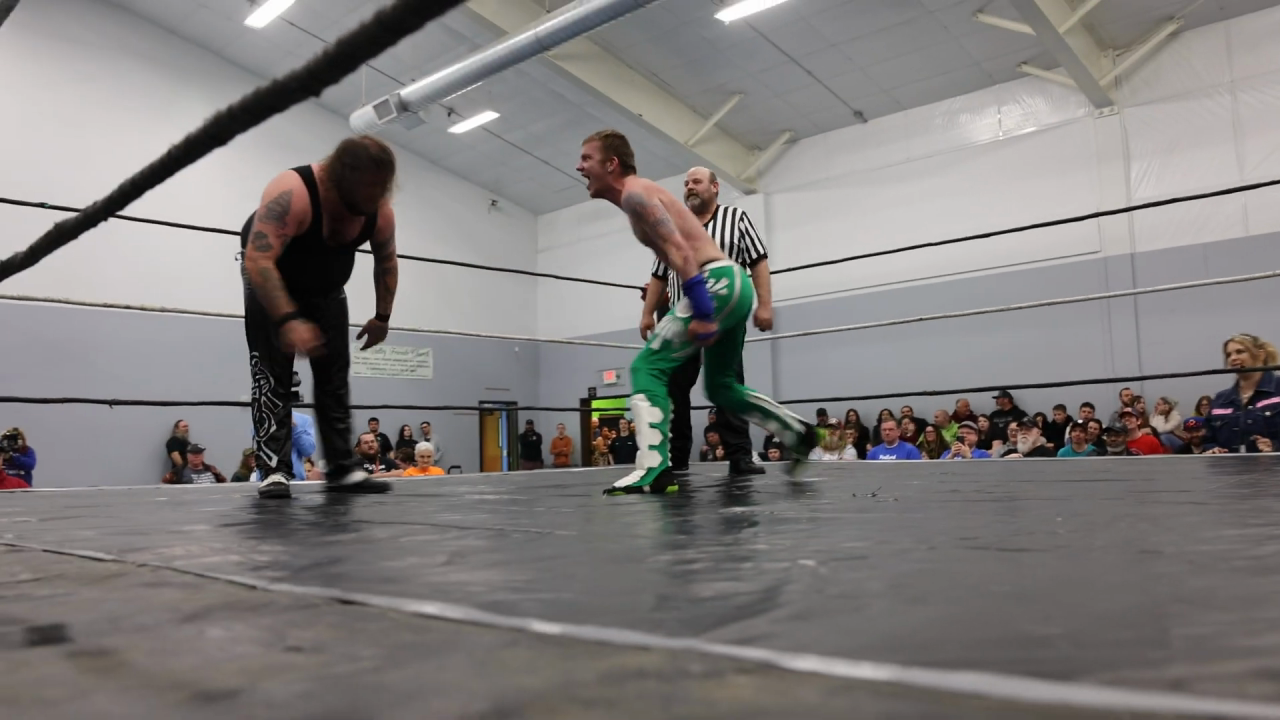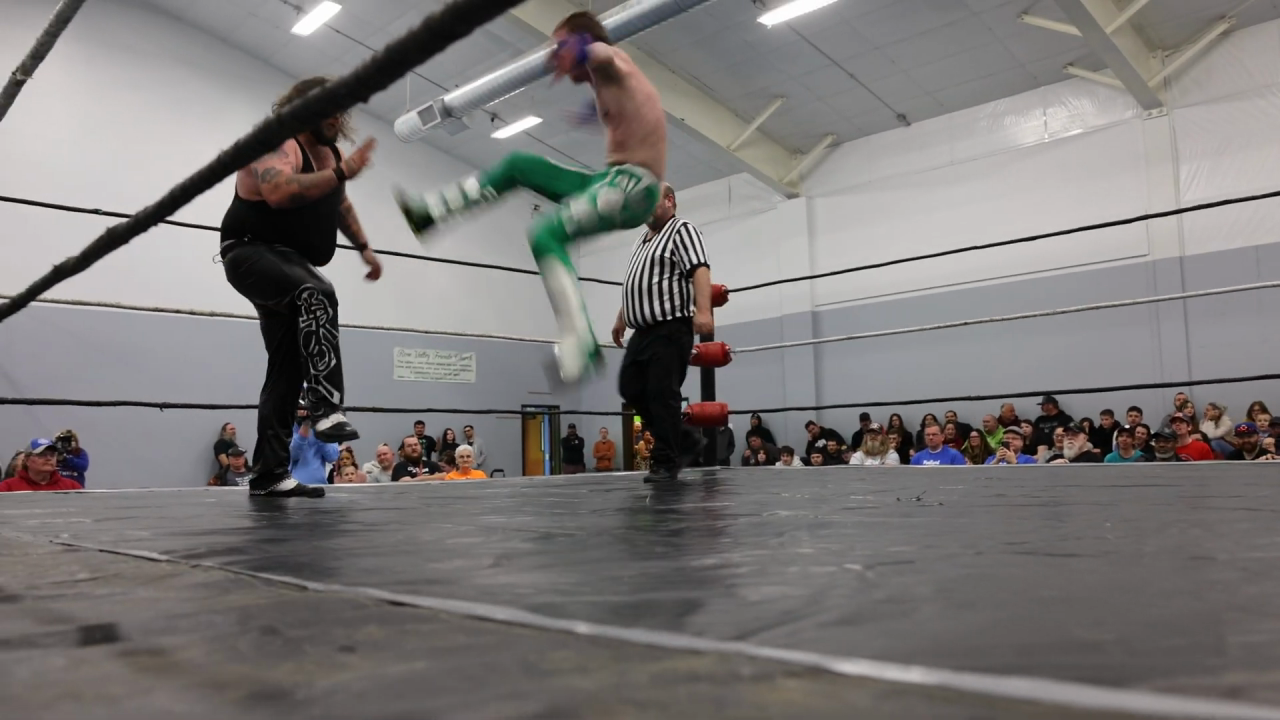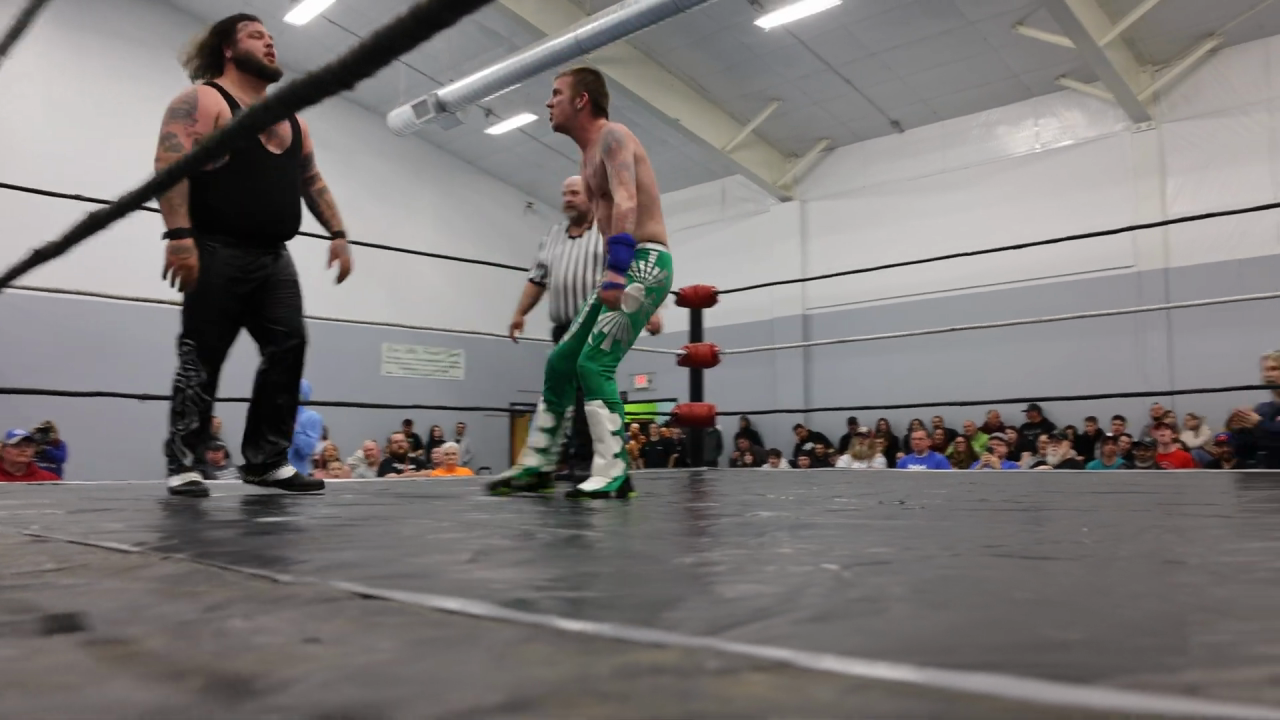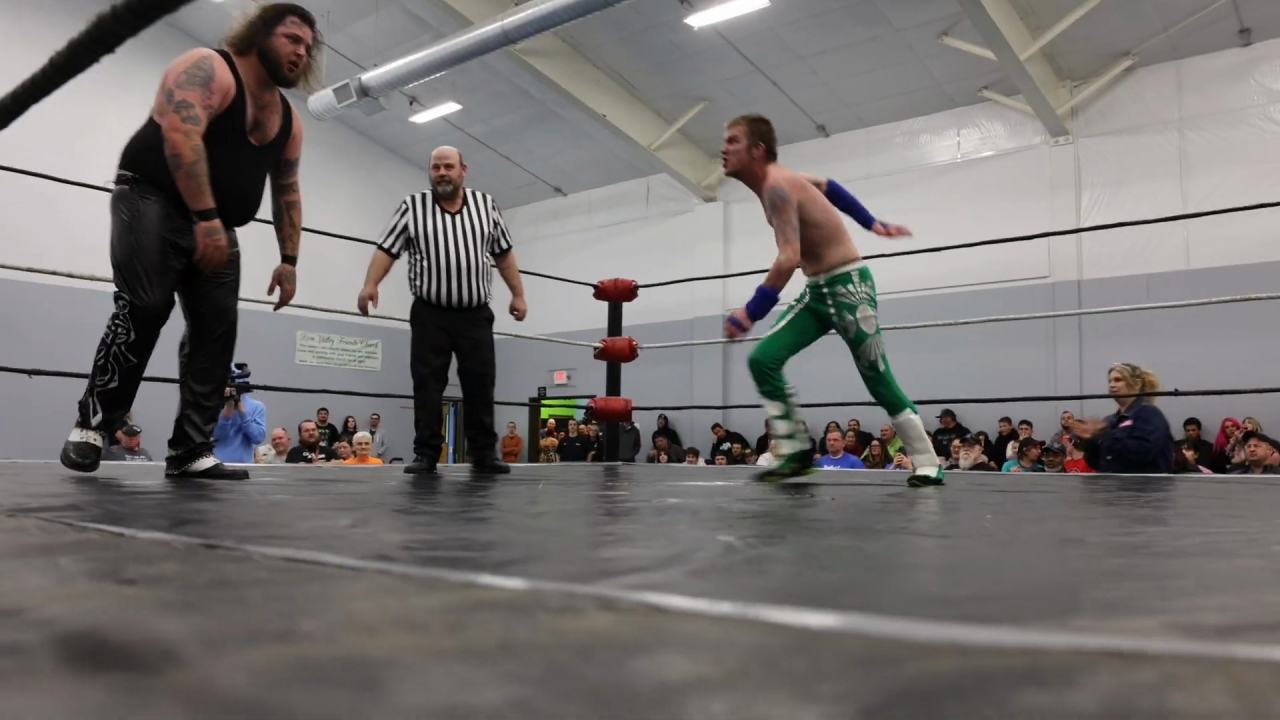
dt=1s
person 1, frame 1
left shoulder: (380, 210)
right shoulder: (293, 191)
left elbow: (386, 261)
right elbow: (258, 258)
left wrist: (381, 316)
right wrist: (288, 320)
left hip: (326, 291)
right hip: (272, 281)
left knee: (333, 372)
right knee: (273, 367)
left ankle: (343, 468)
right ankle: (274, 470)
person 1, frame 2
left shoulder: (328, 152)
right shoulder: (275, 141)
left elbow: (338, 203)
right elbow: (279, 192)
left wrist: (363, 246)
right wrist: (342, 174)
left hip: (292, 261)
right hip: (253, 253)
left knee: (286, 366)
right knee: (318, 295)
left ankle: (270, 474)
right ankle: (328, 412)
person 1, frame 3
left shoulder: (290, 118)
right shoulder: (203, 103)
left elbow: (312, 181)
right elbow: (172, 165)
left wrist: (337, 234)
right wrist: (179, 235)
left hip: (273, 256)
right hip: (217, 252)
left knee: (288, 352)
right knee: (203, 357)
left ankle: (267, 460)
right ankle: (184, 466)
person 1, frame 4
left shoulder: (288, 120)
right shoulder: (208, 69)
left elbow: (287, 192)
right elbow: (181, 134)
left wrist: (288, 259)
right wrist: (206, 217)
left hip: (214, 228)
right hip: (151, 201)
left knee: (216, 333)
right knee: (142, 308)
left ankle: (191, 451)
right ankle: (93, 425)
person 2, frame 1
left shoulder: (637, 195)
right shoulder: (635, 199)
left elbow: (680, 249)
left wrist: (701, 313)
left hip: (715, 283)
right hip: (723, 285)
left knee: (647, 369)
right knee: (723, 385)
left ankle: (653, 470)
right ankle: (798, 433)
person 2, frame 2
left shoulder: (605, 55)
right shoulder: (627, 75)
left elbow: (581, 45)
left wrist: (573, 53)
left hip: (630, 187)
right hip: (613, 182)
left knee: (545, 237)
right knee: (515, 165)
left ankle: (579, 341)
right ankle: (432, 209)
person 2, frame 3
left shoulder: (616, 136)
right shoulder: (590, 149)
left elbow: (626, 205)
left wrist: (617, 271)
left hip: (644, 264)
right hip: (622, 270)
left knee: (591, 368)
right knee: (559, 364)
left ankle: (611, 475)
right ankle: (534, 466)
person 2, frame 4
left shoulder: (776, 187)
right shoulder: (772, 181)
left elbow: (789, 259)
right elbow: (829, 187)
left wrist: (748, 314)
right wrist: (873, 224)
left hip: (849, 285)
right hip: (816, 290)
left knee: (879, 383)
right knee: (763, 360)
left ankle: (926, 461)
right ankle: (794, 451)
person 3, frame 1
left shoulder: (735, 218)
left elbow: (758, 263)
right elbow: (659, 275)
left wrist: (764, 304)
right wrist: (648, 313)
right knee: (675, 387)
left ankle: (740, 456)
right ankle: (676, 456)
person 3, frame 2
left shoulder: (681, 230)
right shoulder: (642, 240)
left elbow: (700, 270)
left wrist: (703, 310)
right wrist: (620, 320)
left hip: (670, 329)
right hip: (643, 331)
left knee: (663, 394)
right knee: (631, 388)
left ankle: (665, 463)
right ankle: (686, 443)
person 3, frame 3
right shoulder: (553, 236)
right elbow: (537, 280)
right wrist: (519, 313)
right hip: (565, 329)
right knee: (574, 392)
left ankle: (582, 459)
right ankle: (578, 458)
person 3, frame 4
left shoulder: (485, 205)
right shoulder: (412, 206)
left elbow: (504, 254)
right elbow: (386, 249)
left wrist: (518, 294)
right wrist: (370, 284)
left hip: (475, 314)
right hip: (430, 314)
left knee: (480, 382)
right knee: (427, 383)
left ankle: (484, 452)
right ankle: (426, 454)
